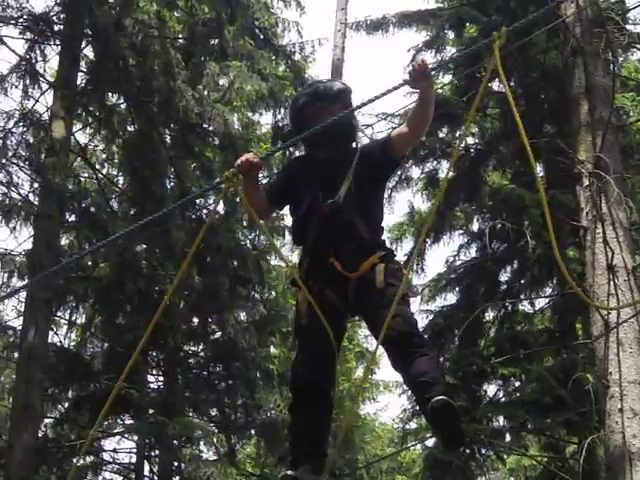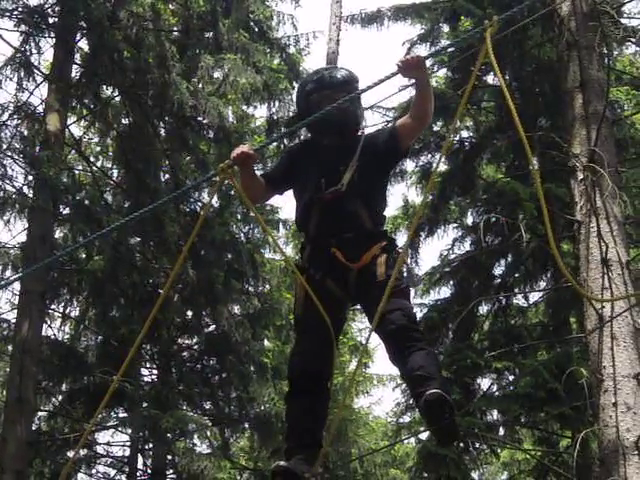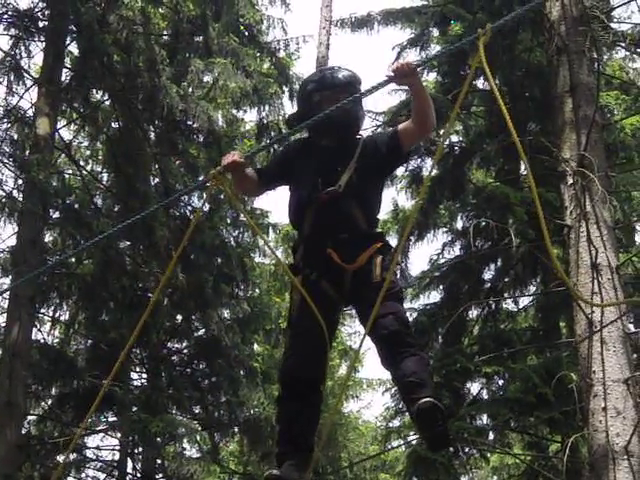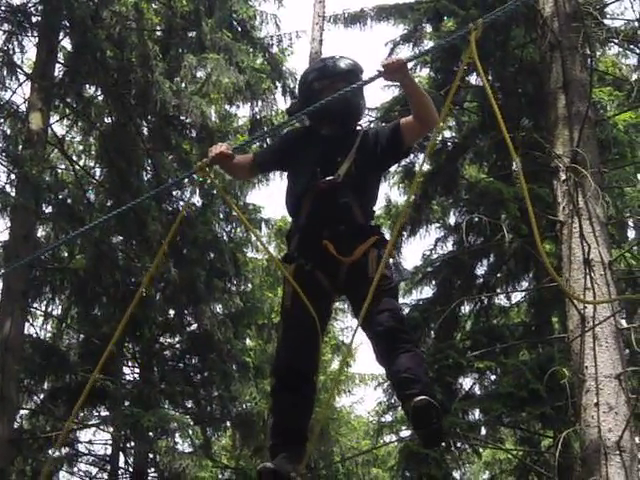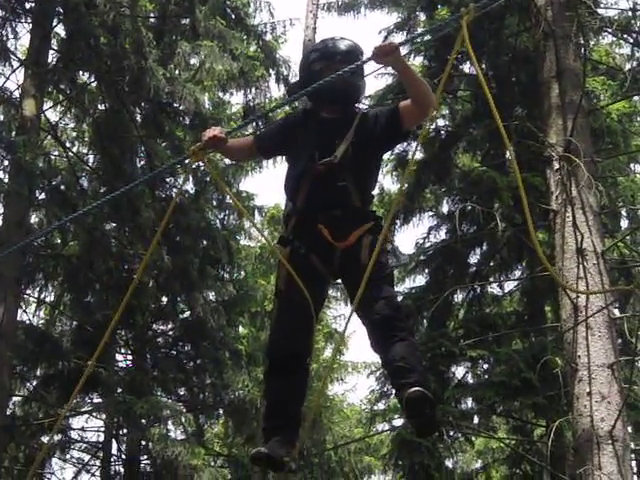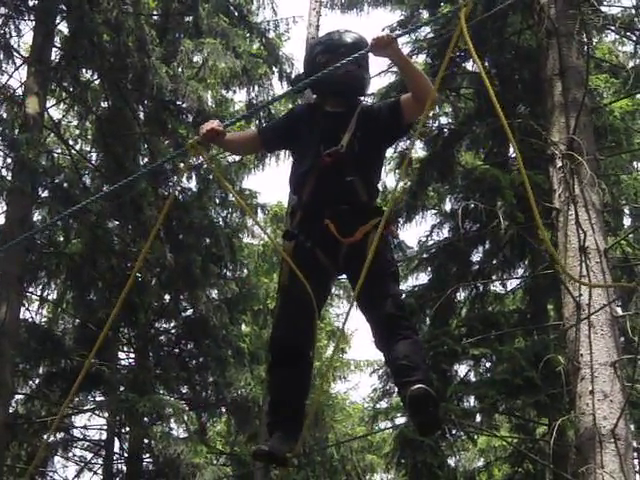
dt=0.7s
person 1, frame 1
left shoulder: (369, 157)
right shoulder: (299, 170)
left elbow: (414, 130)
right elbow: (261, 210)
left wrist: (426, 91)
right wrist: (249, 179)
left hip: (373, 270)
right hip: (320, 279)
left knee: (403, 335)
right knee: (311, 371)
person 1, frame 2
left shoulder: (374, 146)
right shoulder: (301, 155)
left elbow: (419, 119)
right elbow: (259, 194)
left wrist: (421, 79)
right wrist: (246, 169)
left hip: (374, 259)
right hip: (320, 267)
left knee: (401, 327)
right knee: (309, 360)
person 1, frame 3
left shoulder: (372, 147)
right shoulder: (299, 153)
left elbow: (423, 125)
right elbow: (254, 186)
left wrist: (414, 84)
right wrist: (237, 170)
left hip: (367, 262)
right hip: (315, 268)
left knee: (393, 331)
right knee: (302, 363)
person 1, frame 4
left shoulder: (372, 141)
right shoulder: (298, 142)
left elbow: (426, 122)
right elbow: (248, 167)
left wrist: (405, 80)
right wrist: (226, 159)
left hip: (362, 254)
right hip: (309, 259)
left knee: (389, 328)
right knee: (295, 354)
person 1, frame 5
left shoulder: (372, 123)
right shoulder: (298, 125)
left elbow: (425, 106)
right elbow: (249, 149)
left wrist: (398, 64)
right wrist: (220, 143)
left hip: (359, 239)
right hip: (304, 243)
left knee: (385, 315)
right knee: (288, 339)
right ankle: (279, 438)
person 1, frame 6
left shoulder: (374, 117)
right shoulder: (302, 119)
left elbow: (425, 98)
right elbow: (252, 142)
left wrist: (396, 56)
right wrist: (219, 136)
left hip: (364, 234)
right hip: (310, 238)
left knee: (390, 313)
right knee: (291, 334)
right ankle: (282, 433)
